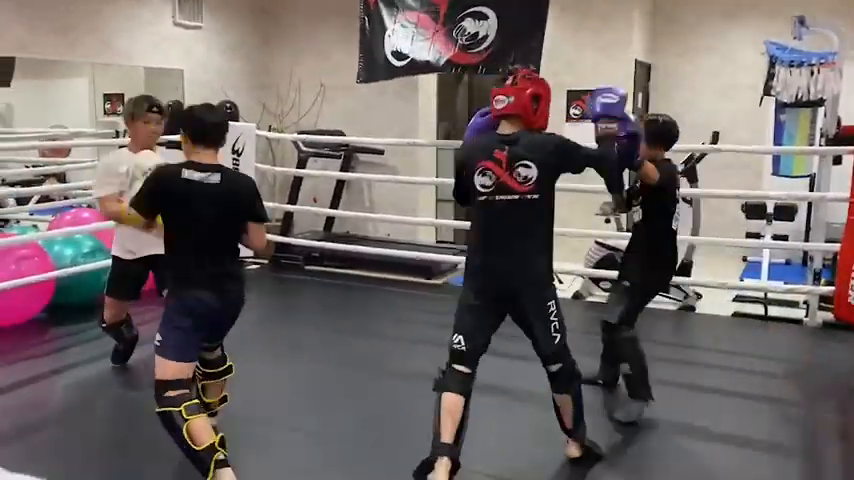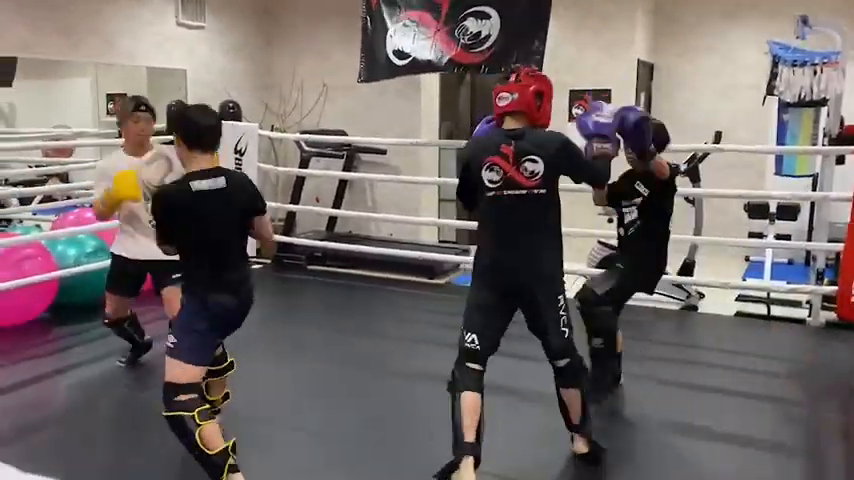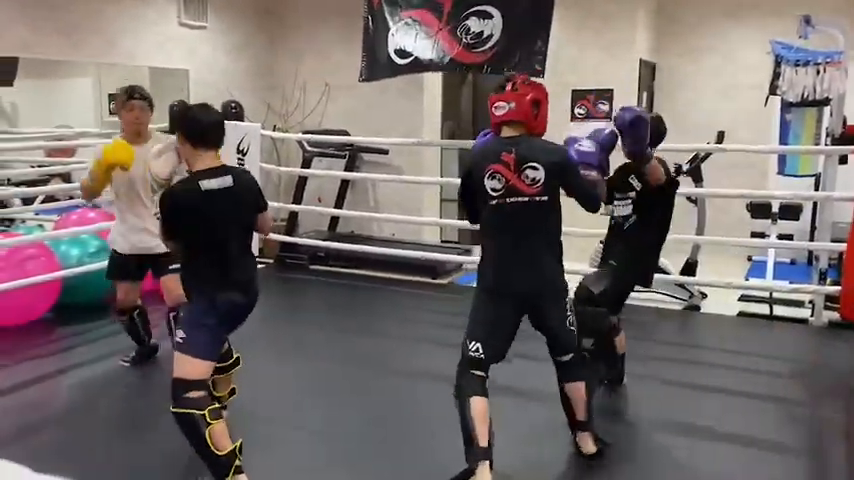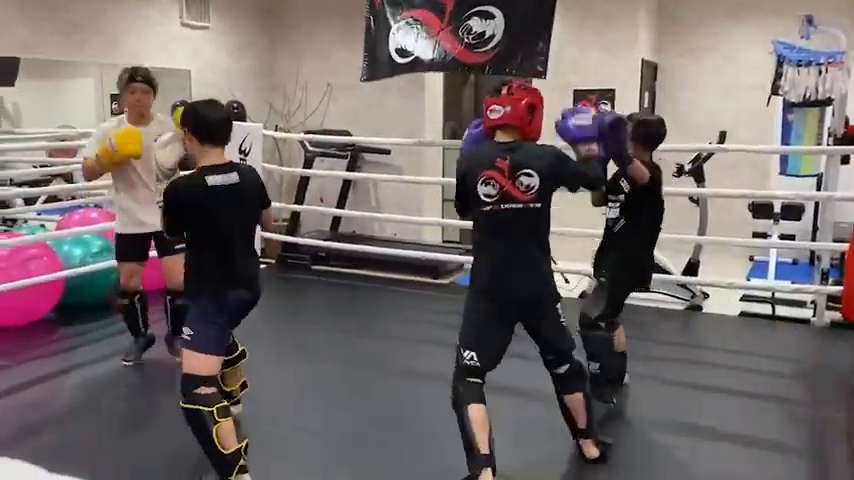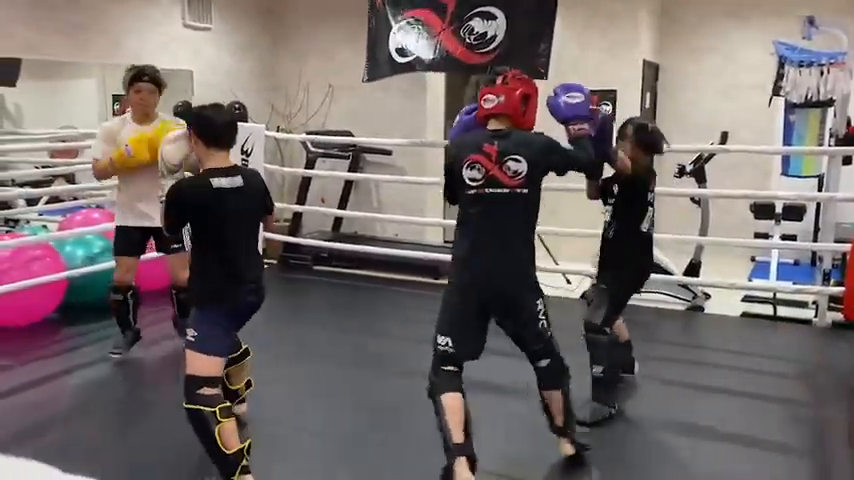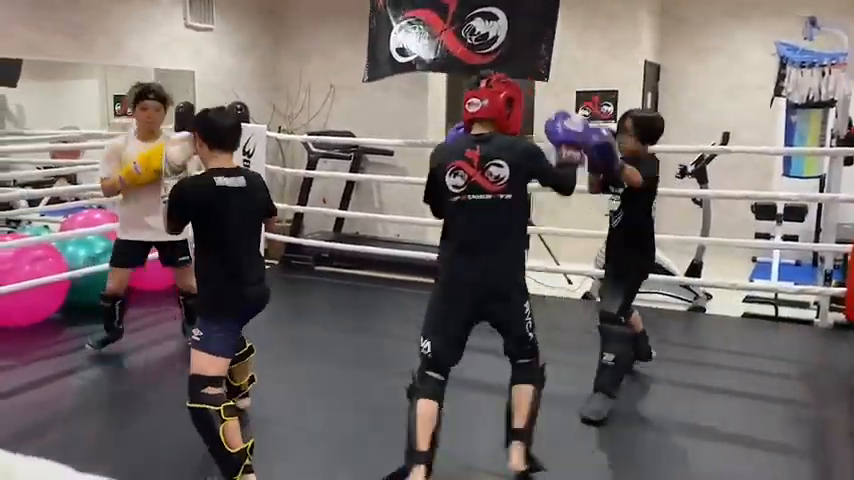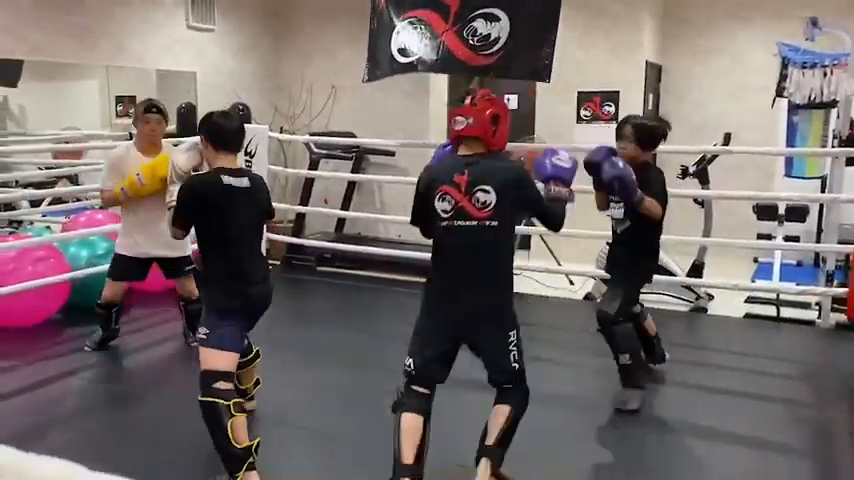
dt=0.1s
person 1, frame 1
left shoulder: (471, 150)
right shoulder: (550, 147)
right elbow: (601, 160)
right wrist: (610, 139)
left hip: (482, 278)
right hip: (532, 277)
left knee: (459, 368)
right knee: (558, 362)
right ankle: (576, 442)
person 1, frame 2
left shoulder: (476, 148)
right shoulder: (553, 145)
right elbow: (597, 177)
right wrist: (598, 160)
left hip: (491, 274)
right hip: (542, 273)
left knee: (469, 367)
right knee: (565, 357)
right ankle: (582, 438)
person 1, frame 3
left shoulder: (478, 157)
right shoulder: (553, 155)
right elbow: (591, 202)
right wrist: (592, 179)
left hip: (496, 281)
right hip: (545, 277)
left knee: (472, 373)
right knee: (567, 354)
right ankle: (586, 436)
person 1, frame 4
left shoulder: (471, 161)
right shoulder: (546, 158)
right elbow: (593, 179)
right wrist: (585, 148)
left hip: (489, 287)
right hip: (536, 285)
left knee: (468, 380)
right knee: (563, 362)
right ankle: (587, 441)
person 1, frame 5
left shoulder: (459, 146)
right shoulder: (535, 145)
right elbow: (586, 162)
right wrist: (579, 132)
left hip: (468, 277)
right hip: (518, 277)
left knee: (445, 369)
right knee: (546, 357)
right ankle: (566, 438)
person 1, frame 6
left shoulder: (445, 153)
right shoulder: (522, 151)
right elbow: (563, 183)
right wrist: (569, 156)
left hip: (454, 281)
right hip: (504, 283)
left knee: (430, 375)
right knee: (527, 365)
person 1, frame 7
left shoulder: (432, 174)
right shoulder: (512, 173)
right elbow: (553, 221)
right wrist: (560, 196)
left hip: (441, 301)
right hip: (493, 304)
left knee: (417, 390)
right knee: (512, 388)
person 2, frame 1
left shoulder: (164, 179)
right shoulder: (242, 185)
left elbow: (140, 221)
right elbow: (259, 243)
left hip: (187, 296)
right hip: (229, 294)
left knee: (172, 393)
right knee: (210, 346)
right ankle: (207, 414)
person 2, frame 2
left shoulder: (169, 196)
right shoulder: (241, 183)
left elbow: (168, 248)
right elbow: (265, 235)
left hip: (202, 300)
right hip: (239, 295)
left knee: (179, 398)
right knee: (210, 343)
right ankle: (213, 408)
person 2, frame 3
left shoulder: (176, 195)
right shoulder: (245, 180)
left elbow: (173, 245)
right elbow: (265, 226)
left hip: (208, 297)
right hip: (244, 291)
left knee: (188, 396)
right knee: (214, 338)
right ankle: (220, 405)
person 2, frame 4
left shoulder: (182, 189)
right shoulder: (249, 176)
left elbow: (173, 235)
right elbow: (267, 220)
left hip: (211, 293)
right hip: (247, 287)
left knee: (198, 392)
right knee: (221, 333)
right ankle: (232, 399)
person 2, frame 5
left shoulder: (185, 189)
right shoulder: (253, 180)
left elbow: (170, 231)
right elbow: (269, 222)
left hip: (216, 296)
right hip: (251, 289)
left knee: (200, 392)
right knee: (224, 334)
right ankle: (237, 399)
person 2, frame 6
left shoulder: (190, 188)
right shoulder: (255, 182)
left elbow: (172, 227)
right elbow: (272, 221)
left hip: (220, 296)
right hip: (255, 290)
left knee: (205, 393)
right knee: (229, 332)
right ankle: (241, 393)
person 2, frame 7
left shoulder: (197, 186)
right shoulder: (257, 184)
left elbow: (177, 233)
left wrist: (178, 198)
left hip: (226, 296)
right hip: (259, 290)
left knee: (215, 387)
right knee: (234, 335)
right ankle: (247, 395)
person 3, frame 1
left shoulder: (665, 171)
right shoulder: (647, 173)
left elbow: (653, 178)
right elbow: (628, 204)
left wrist: (633, 156)
left hip: (653, 262)
right hip: (640, 258)
left knee: (617, 321)
right knee: (615, 316)
left ankle: (638, 396)
right ankle: (609, 374)
person 3, frame 2
left shoulder: (660, 172)
right shoulder: (629, 178)
left elbow: (663, 173)
right elbow: (602, 200)
left wrist: (643, 150)
right wrist: (599, 163)
left hip: (643, 260)
right hip: (627, 256)
left knee: (591, 299)
right knee: (605, 307)
left ankle: (603, 371)
right ankle: (610, 373)
person 3, frame 3
left shoulder: (656, 169)
right shoulder: (624, 172)
left elbow: (659, 178)
right elbow: (601, 197)
left wrist: (641, 152)
left hip: (636, 256)
right hip: (617, 252)
left knee: (587, 299)
right knee: (606, 310)
left ankle: (605, 363)
right ankle: (614, 373)
person 3, frame 4
left shoulder: (651, 172)
right shoulder: (621, 173)
left elbow: (642, 177)
right elbow: (599, 199)
left hip: (628, 260)
right hip: (613, 255)
left knee: (593, 318)
right knee: (608, 312)
left ankle: (603, 393)
right ankle: (616, 372)
person 3, frame 5
left shoulder: (642, 174)
right shoulder: (618, 176)
left elbow: (624, 165)
right elbow: (593, 193)
left wrist: (605, 149)
left hip: (628, 264)
right hip: (616, 259)
left knee: (596, 323)
right knee: (607, 312)
left ankle: (604, 400)
right ankle: (625, 360)
person 3, frame 6
left shoulder: (649, 164)
right shoulder: (621, 162)
left elbow: (635, 179)
right elbow: (595, 187)
left wrist: (612, 159)
right wrist: (595, 159)
left hip: (635, 253)
right hip: (620, 249)
left knee: (612, 315)
right knee: (619, 303)
left ankle: (604, 393)
right ankle: (641, 350)
person 3, frame 7
left shoulder: (651, 175)
right shoulder: (623, 170)
left elbow: (657, 211)
right elbow: (603, 204)
left wrist: (633, 194)
right wrist: (599, 176)
left hip: (638, 257)
right hip: (622, 253)
left knee: (611, 314)
right knee: (627, 304)
left ankle: (632, 384)
right ankle: (654, 353)
person 4, frame 1
left shoulder: (166, 159)
right shoulder: (112, 162)
right elbow: (108, 210)
right hip: (130, 248)
right knee: (112, 317)
right ankle: (127, 338)
person 4, frame 2
left shoulder: (166, 157)
right shoulder: (110, 166)
right elbow: (100, 212)
right wrist: (113, 197)
right hip: (128, 248)
left knee: (179, 314)
right knee: (113, 315)
right ankle: (140, 342)
person 4, frame 3
left shoulder: (165, 146)
right shoulder: (108, 151)
right elbow: (88, 194)
right wrist: (103, 167)
right hip: (128, 238)
left knee: (176, 297)
right knee: (125, 299)
right ankle: (146, 345)
person 4, frame 4
left shoulder: (169, 126)
right shoulder: (109, 131)
right elbow: (88, 172)
right wrist: (111, 153)
right hip: (130, 219)
left knee: (176, 279)
right knee: (128, 282)
left ankle: (175, 336)
right ankle: (142, 336)
person 4, frame 5
left shoulder: (172, 126)
right shoulder: (113, 129)
right elbow: (99, 171)
right wrist: (126, 156)
right hip: (131, 215)
left knee: (181, 276)
right knee: (123, 277)
left ankle: (183, 321)
right ankle: (129, 330)
person 4, frame 6
left shoulder: (177, 144)
right shoulder: (118, 146)
right elbow: (107, 188)
left wrist: (176, 174)
right wrist: (133, 174)
right hip: (132, 229)
left knee: (188, 285)
right knee: (114, 288)
left ankle: (190, 326)
right ankle: (112, 330)
person 4, frame 7
left shoulder: (175, 157)
right shoulder: (118, 157)
right elbow: (106, 199)
right wrist: (136, 186)
left hip: (172, 240)
right hip: (133, 242)
left knee: (190, 292)
right knee: (110, 296)
left ankle: (191, 331)
right ankle: (108, 331)
